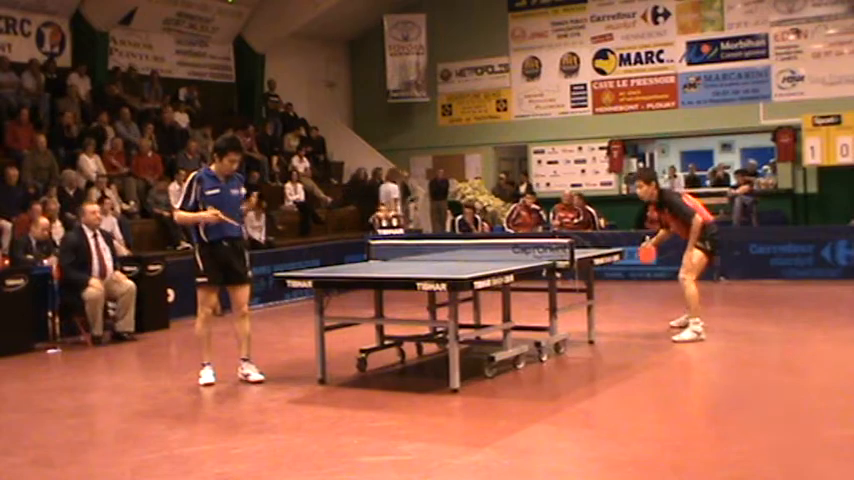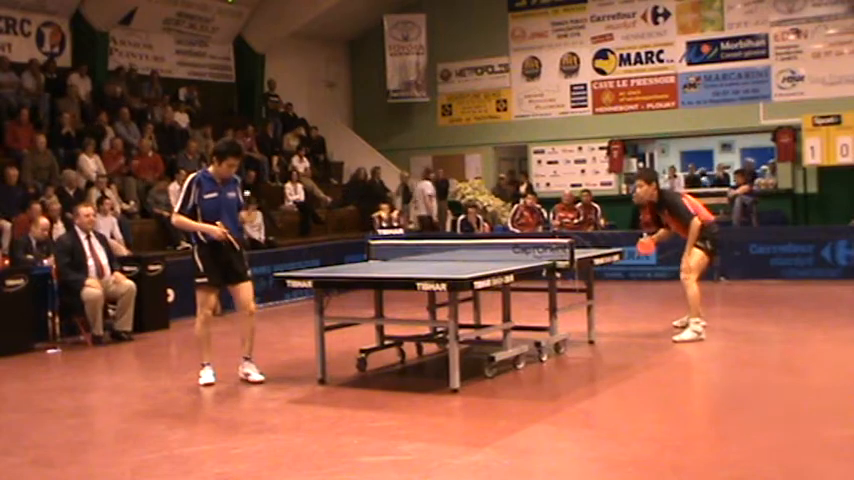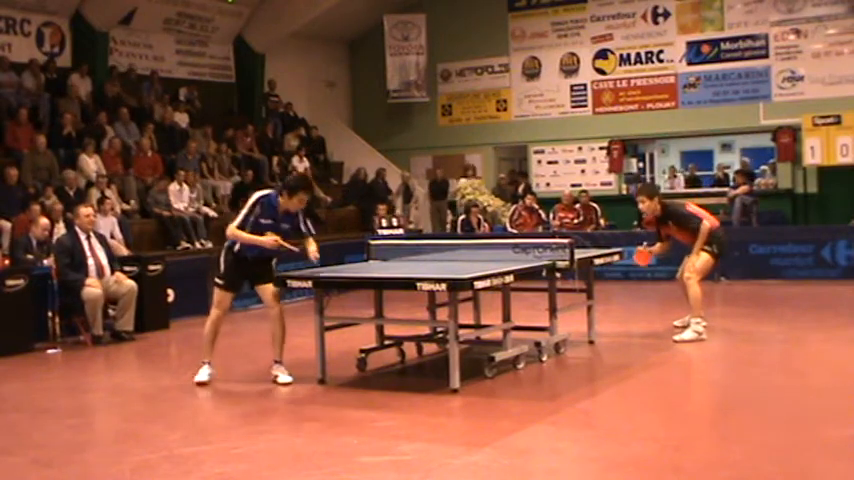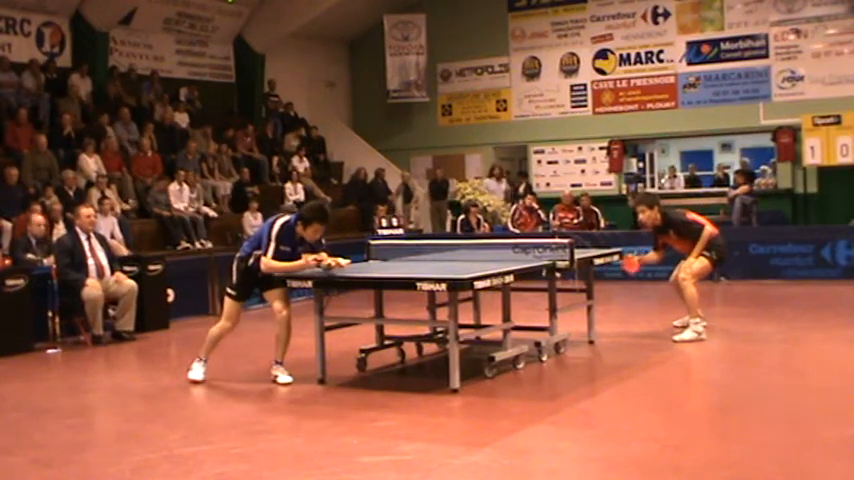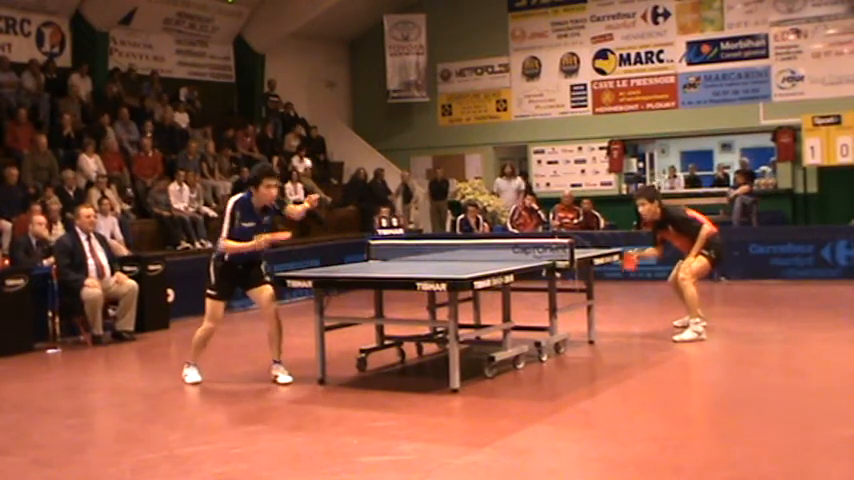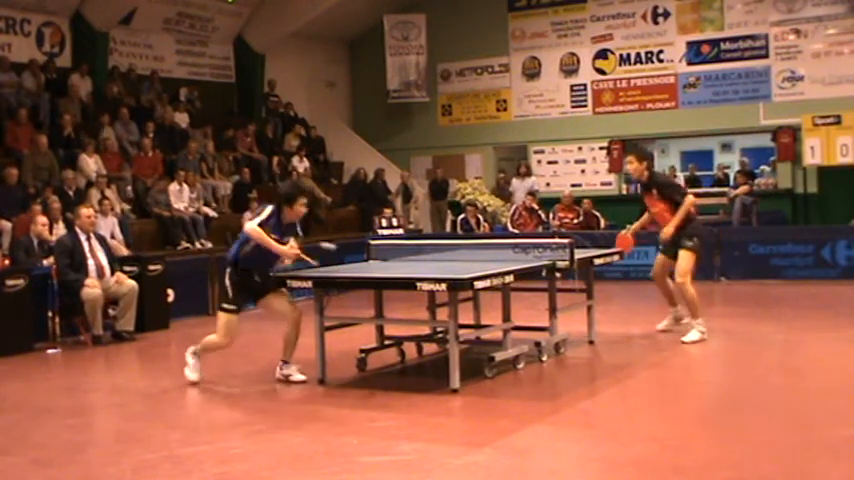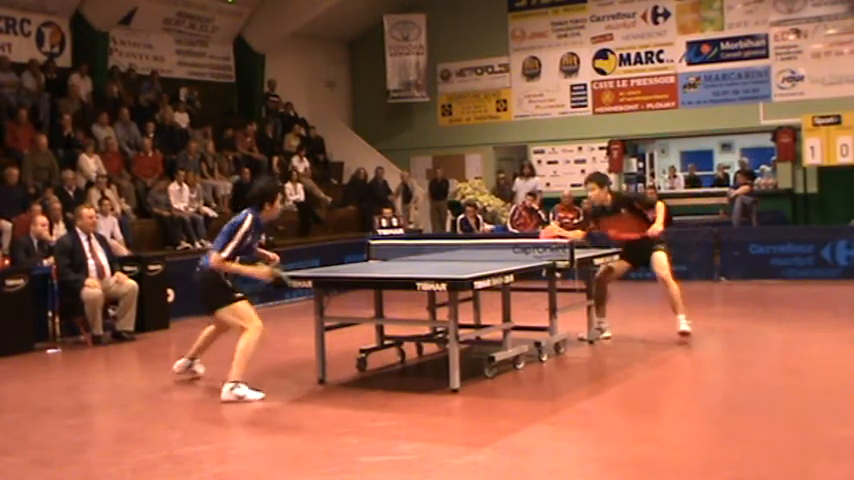
dt=0.7s
person 1, frame 1
left shoulder: (238, 180)
right shoulder: (198, 180)
right elbow: (178, 215)
right wrist: (202, 216)
left hip: (236, 248)
right hip: (209, 250)
left knee: (242, 309)
right knee: (206, 311)
left ankle: (245, 363)
right ankle: (206, 366)
person 1, frame 2
left shoulder: (234, 182)
right shoulder: (196, 182)
right elbow: (177, 218)
right wrist: (207, 228)
left hip: (234, 250)
right hip: (208, 251)
left knee: (249, 308)
right knee: (205, 312)
left ankle: (246, 365)
right ankle: (206, 367)
person 1, frame 3
left shoulder: (296, 212)
right shoulder: (259, 200)
left elbow: (307, 237)
right elbow: (231, 232)
left wrist: (311, 249)
right wrist: (261, 240)
left hip: (263, 261)
right hip: (237, 257)
left knee: (276, 308)
right knee: (218, 312)
left ankle: (277, 366)
right ankle: (206, 365)
person 1, frame 4
left shoulder: (313, 231)
right shoulder: (279, 226)
left elbow: (320, 255)
right elbow: (266, 265)
left wrist: (332, 261)
right wrist: (301, 264)
left hip: (274, 271)
right hip: (248, 266)
left knee: (283, 313)
right knee: (228, 323)
left ankle: (278, 367)
right ankle: (200, 361)
person 1, frame 5
left shoulder: (271, 202)
right shoulder: (236, 204)
left elbow: (293, 213)
right elbow: (223, 244)
left wrist: (306, 206)
right wrist: (252, 245)
left hip: (252, 265)
right hip: (225, 265)
left knee: (272, 311)
right knee: (211, 323)
left ankle: (276, 366)
right ankle: (190, 365)
person 1, frame 6
left shoulder: (291, 223)
right shoulder: (270, 213)
left elbow: (292, 242)
right elbow: (250, 229)
left wrist: (289, 254)
right wrist: (281, 249)
left hip: (260, 276)
right hip: (237, 273)
left knee: (294, 315)
right knee: (225, 338)
left ankle: (284, 366)
right ankle: (194, 355)
person 1, frame 7
left shoulder: (255, 219)
right shoulder: (246, 223)
right elbow: (216, 261)
left wrist: (265, 254)
right wrist: (252, 271)
left hip: (216, 279)
right hip: (214, 279)
left knee: (224, 324)
right knee: (254, 327)
left ankle: (187, 362)
right ankle: (233, 385)
person 2, frame 1
left shoulder: (670, 199)
right shoulder: (657, 203)
left elbow: (697, 220)
right elbow: (667, 228)
left wrist: (689, 250)
right wrist: (652, 242)
left hip: (705, 235)
right hip: (695, 237)
left knee: (686, 277)
right knee: (683, 277)
left ankle: (696, 328)
right ankle: (692, 316)
person 2, frame 2
left shoulder: (670, 199)
right shoulder: (655, 205)
left elbow: (695, 222)
right elbow: (668, 228)
left wrist: (687, 253)
right wrist: (652, 239)
left hip: (706, 234)
right hip: (696, 236)
left knee: (688, 276)
right knee: (685, 276)
left ankle: (696, 328)
right ankle: (696, 316)
person 2, frame 3
left shoulder: (675, 210)
right shoulder: (658, 218)
left elbow: (705, 225)
right elbow: (664, 244)
left wrist: (694, 254)
right wrist: (650, 251)
left hip: (712, 239)
right hip: (699, 242)
left knee: (690, 276)
right knee: (682, 277)
left ankle: (697, 328)
right ankle: (697, 316)
person 2, frame 4
left shoulder: (675, 219)
right shoulder: (657, 227)
left elbow: (707, 230)
right elbow: (658, 254)
left wrist: (692, 257)
right wrist: (640, 259)
left hip: (712, 247)
right hip: (697, 250)
left knee: (685, 277)
right knee: (676, 280)
left ankle: (697, 328)
right ankle: (696, 316)
person 2, frame 5
left shoulder: (674, 215)
right shoulder: (656, 223)
left elbow: (706, 229)
right elbow: (657, 250)
left wrist: (691, 257)
right wrist: (639, 254)
left hip: (711, 246)
right hip: (695, 248)
left knee: (685, 277)
right knee: (674, 280)
left ankle: (697, 327)
right ankle: (696, 316)
person 2, frame 6
left shoulder: (661, 180)
right shoulder: (644, 185)
left elbow: (690, 199)
left wrist: (672, 225)
right wrist: (634, 228)
left hip: (687, 232)
right hip: (671, 235)
left knee: (681, 280)
right knee: (658, 276)
left ankle: (699, 326)
right ankle: (676, 313)
person 2, frame 7
left shoulder: (627, 199)
right shoulder: (596, 211)
left elbow: (659, 205)
right elbow: (580, 233)
left wrist: (659, 224)
right wrist: (560, 232)
left hip: (651, 241)
right hip: (630, 246)
left knee: (664, 276)
right knee: (601, 279)
left ankle: (682, 320)
right ankle: (600, 325)
person 3, frame 1
left shoulder: (105, 235)
right shoulder: (71, 238)
left elbow: (114, 259)
right elbow: (67, 269)
left wrist: (116, 271)
right wrist: (89, 280)
left hip: (109, 280)
right hip: (85, 284)
left knee: (129, 286)
right knee: (95, 294)
left ankle: (122, 330)
right ankle: (96, 335)
person 3, frame 2
left shoulder: (100, 237)
right shoulder: (65, 241)
left elbow: (112, 260)
right elbow: (63, 271)
left wrist: (116, 271)
right wrist: (85, 280)
left hip: (107, 280)
right hip: (83, 284)
left knee: (129, 286)
right knee: (95, 294)
left ankle: (120, 330)
right ankle: (97, 334)
person 3, frame 3
left shoulder: (100, 237)
right shoulder: (64, 241)
left elbow: (112, 260)
right elbow: (63, 272)
left wrist: (117, 272)
right wrist: (85, 280)
left hip: (108, 280)
right hip: (84, 284)
left knee: (130, 286)
right knee: (95, 294)
left ankle: (121, 329)
right ankle: (97, 334)
person 3, frame 4
left shoulder: (100, 238)
right shoulder: (65, 242)
left elbow: (112, 260)
right elbow: (64, 271)
left wrist: (117, 271)
right wrist: (85, 280)
left hip: (108, 281)
right hip: (84, 284)
left knee: (130, 286)
right knee: (95, 294)
left ankle: (122, 329)
right ankle: (97, 334)
person 3, frame 5
left shoulder: (100, 238)
right shoulder: (65, 242)
left elbow: (112, 260)
right elbow: (63, 271)
left wrist: (117, 272)
right wrist: (84, 280)
left hip: (108, 281)
right hip: (84, 284)
left knee: (131, 286)
right knee: (95, 294)
left ankle: (122, 329)
right ankle: (97, 334)
person 3, frame 6
left shoulder: (99, 238)
right shoulder: (65, 242)
left elbow: (112, 261)
right elbow: (63, 272)
left wrist: (117, 272)
right wrist: (84, 280)
left hip: (108, 281)
right hip: (84, 285)
left knee: (131, 286)
right knee: (95, 294)
left ankle: (122, 329)
right ankle: (97, 334)
person 3, frame 7
left shoulder: (100, 238)
right shoulder: (65, 242)
left elbow: (112, 261)
right elbow: (63, 272)
left wrist: (117, 272)
right wrist: (84, 280)
left hip: (108, 281)
right hip: (84, 285)
left knee: (131, 286)
right knee: (95, 294)
left ankle: (122, 329)
right ankle: (97, 334)
